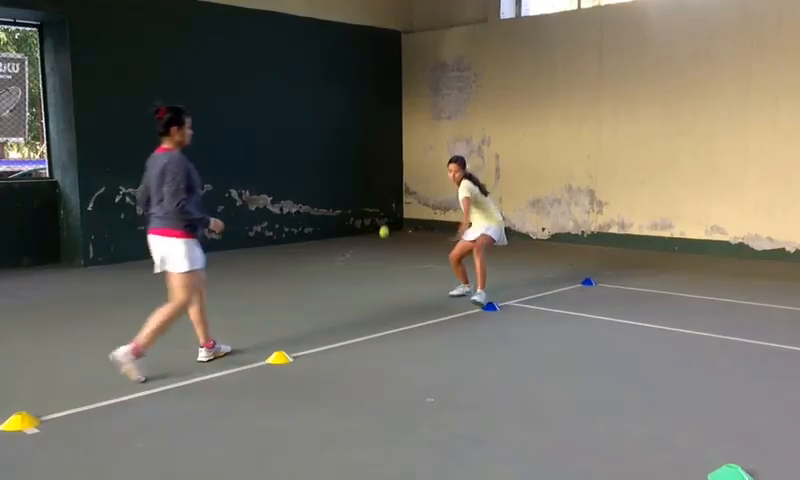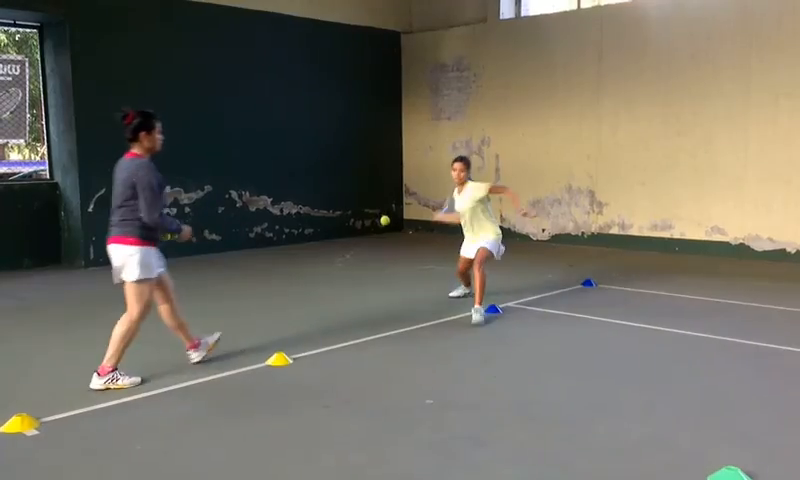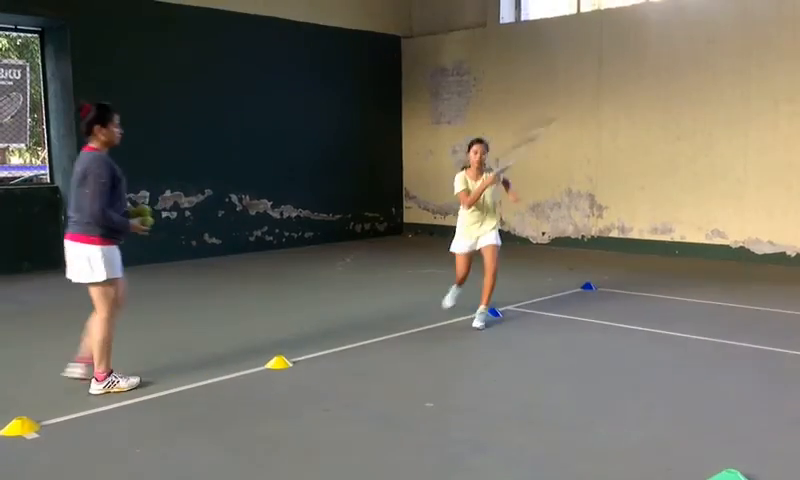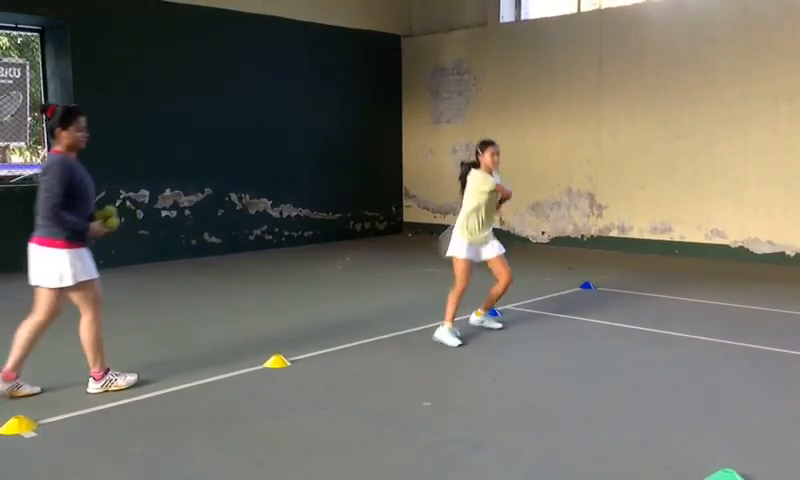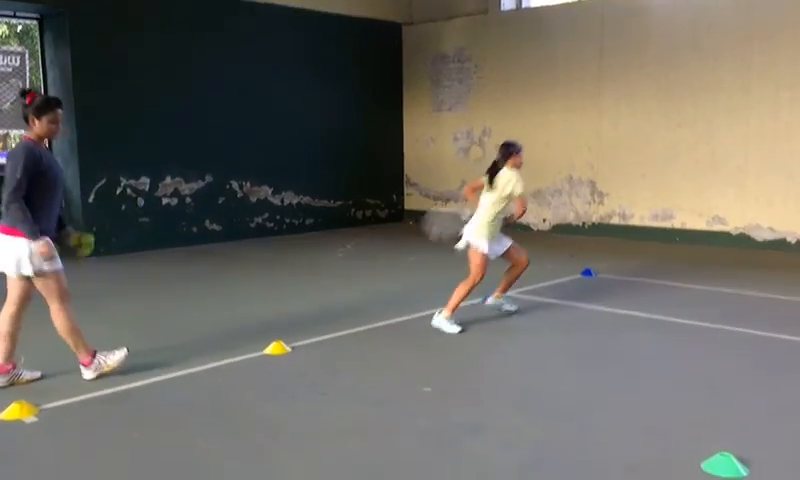
dt=0.2s
person 1, frame 1
left shoulder: (155, 159)
right shoulder: (177, 161)
left elbow: (144, 199)
right elbow: (177, 206)
right wrist: (207, 220)
left hip: (159, 235)
right hip: (178, 238)
left knee: (197, 292)
right knee: (180, 301)
left ankle: (208, 346)
right ankle: (131, 351)
person 1, frame 2
left shoulder: (125, 164)
right shoulder: (144, 168)
right elbow: (152, 216)
left wrist: (167, 226)
right wrist: (179, 229)
left hip: (124, 242)
right hip: (134, 246)
left knee: (167, 297)
right knee: (137, 311)
left ankle: (194, 346)
right ankle: (105, 373)
person 1, frame 3
left shoulder: (88, 157)
right shoulder: (100, 162)
right elbow: (97, 213)
left wrist: (125, 216)
right wrist: (127, 225)
left hip: (83, 241)
right hip: (94, 244)
left knee: (114, 303)
right knee: (107, 310)
left ankle: (83, 362)
right ankle: (102, 378)
person 1, frame 4
left shoulder: (64, 162)
right shoulder: (58, 164)
right elbow: (48, 212)
left wrist: (95, 219)
right wrist: (87, 228)
left hip: (49, 248)
right hip: (62, 249)
left knee: (43, 315)
right knee: (91, 309)
right ankle: (99, 376)
person 1, frame 5
left shoulder: (41, 151)
right shoulder: (24, 152)
left wrist: (64, 229)
right wrist: (37, 238)
right hip: (26, 239)
right knee: (60, 300)
right ankle: (89, 361)
person 2, frame 1
left shoulder: (465, 186)
right shoulder: (463, 184)
left elbow: (468, 208)
left wrist: (464, 226)
left hip: (491, 225)
right hip: (479, 225)
left knee: (478, 250)
right knee: (454, 257)
left ankle: (480, 292)
right ankle: (466, 286)
person 2, frame 2
left shoulder: (476, 188)
right shoulder: (456, 192)
left elbow: (504, 189)
left wrist: (518, 207)
right wrist: (442, 217)
left hip: (489, 237)
right hip: (472, 238)
left knee: (478, 265)
right knee: (461, 270)
left ankle: (478, 308)
right ankle: (467, 287)
person 2, frame 3
left shoulder: (492, 174)
right shoulder: (461, 177)
left elbow: (505, 182)
right elbow: (467, 203)
left wrist: (510, 192)
right wrist: (485, 184)
left hip: (489, 229)
right hip: (466, 229)
left knee: (491, 267)
right knee: (462, 275)
left ankle: (482, 311)
right ankle: (456, 288)
person 2, frame 4
left shoulder: (493, 177)
right shoulder: (477, 176)
right elbow: (506, 195)
left wrist: (497, 202)
right wrist: (499, 199)
left hip: (485, 238)
right hip: (465, 236)
left knee: (506, 278)
right knee: (462, 284)
left ankle: (480, 315)
right ankle: (446, 328)
person 2, frame 5
left shoulder: (495, 174)
right shoulder: (513, 176)
left elbow: (468, 190)
right elbow: (521, 208)
right wrist: (511, 219)
left hip: (492, 232)
right hip: (480, 231)
left knee: (522, 261)
right knee: (476, 276)
left ankle: (497, 298)
right ankle: (444, 315)
